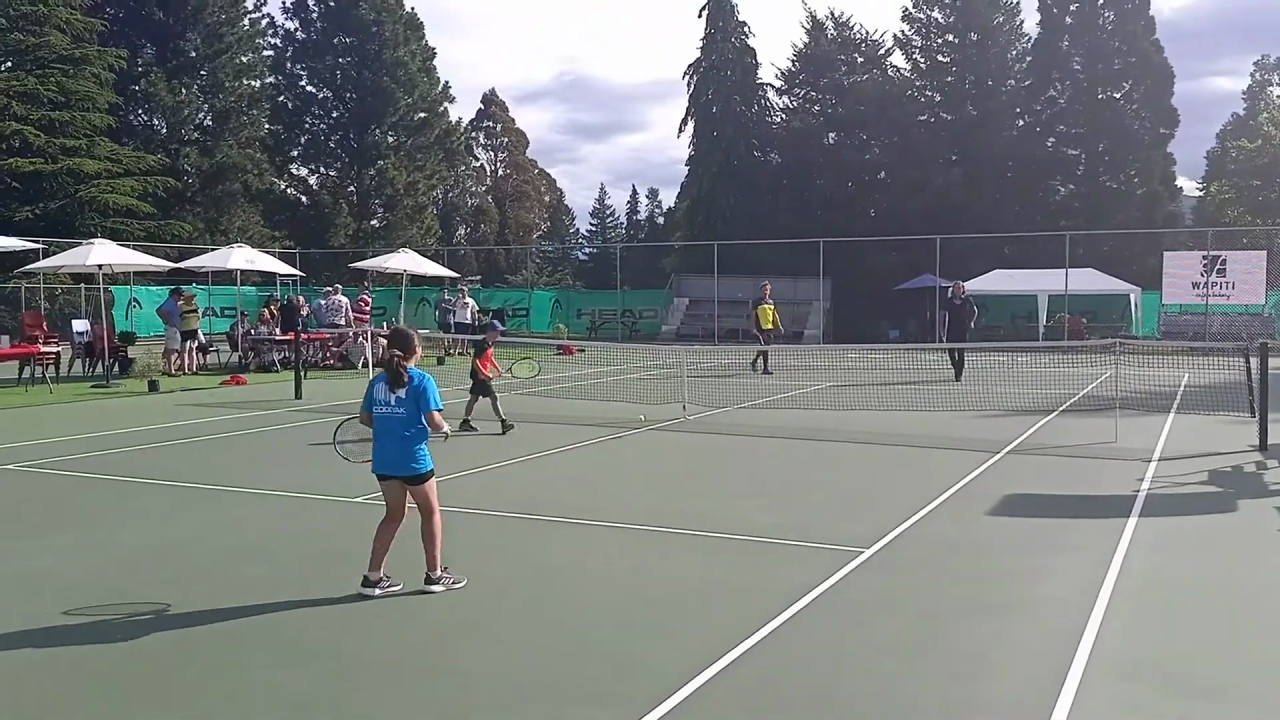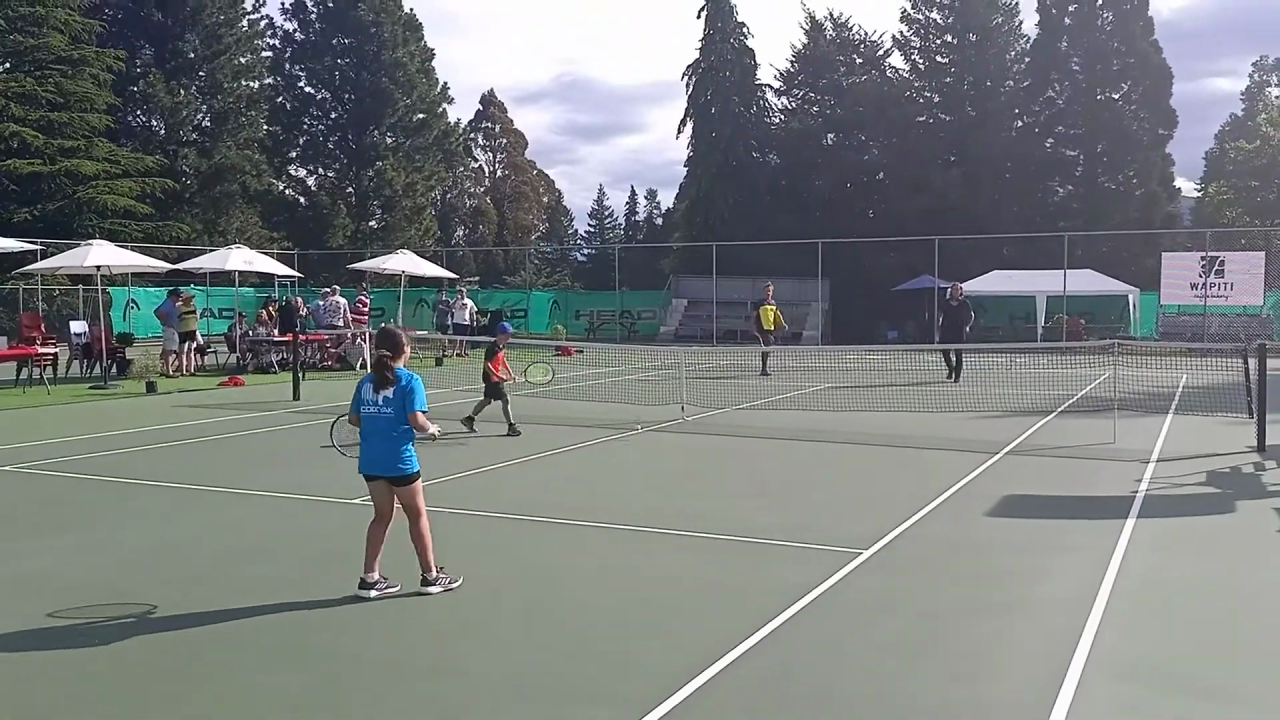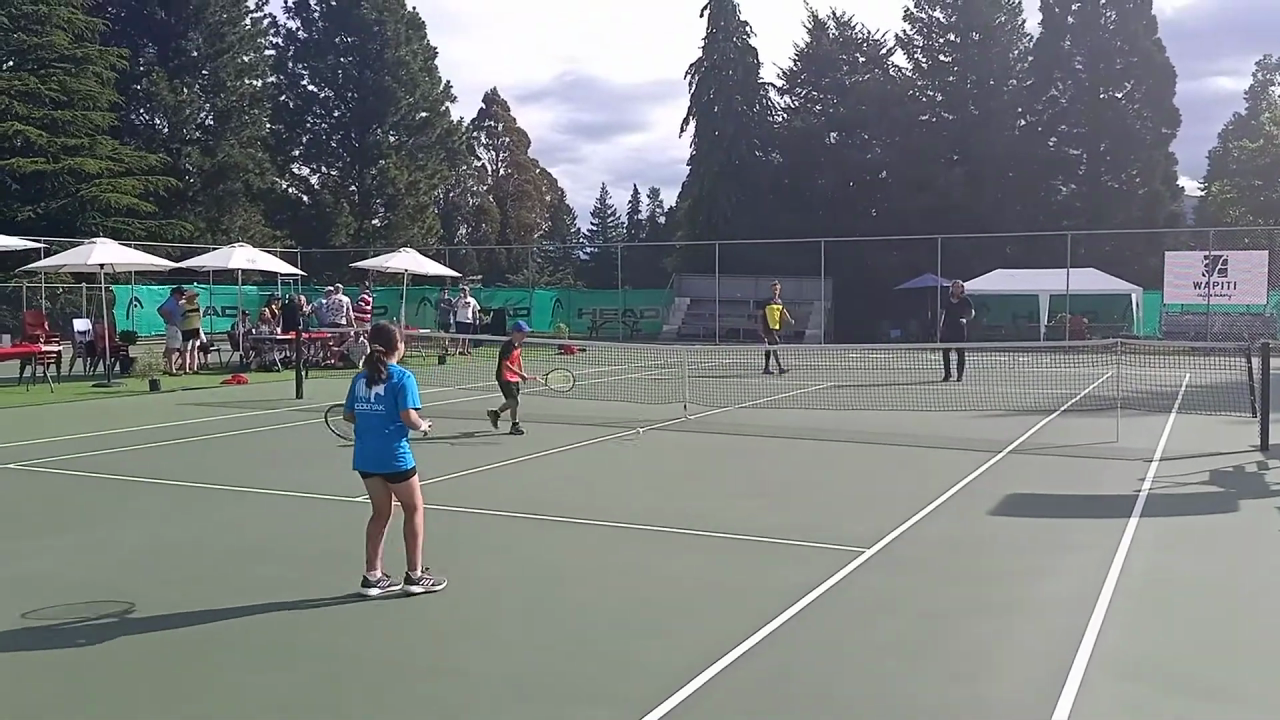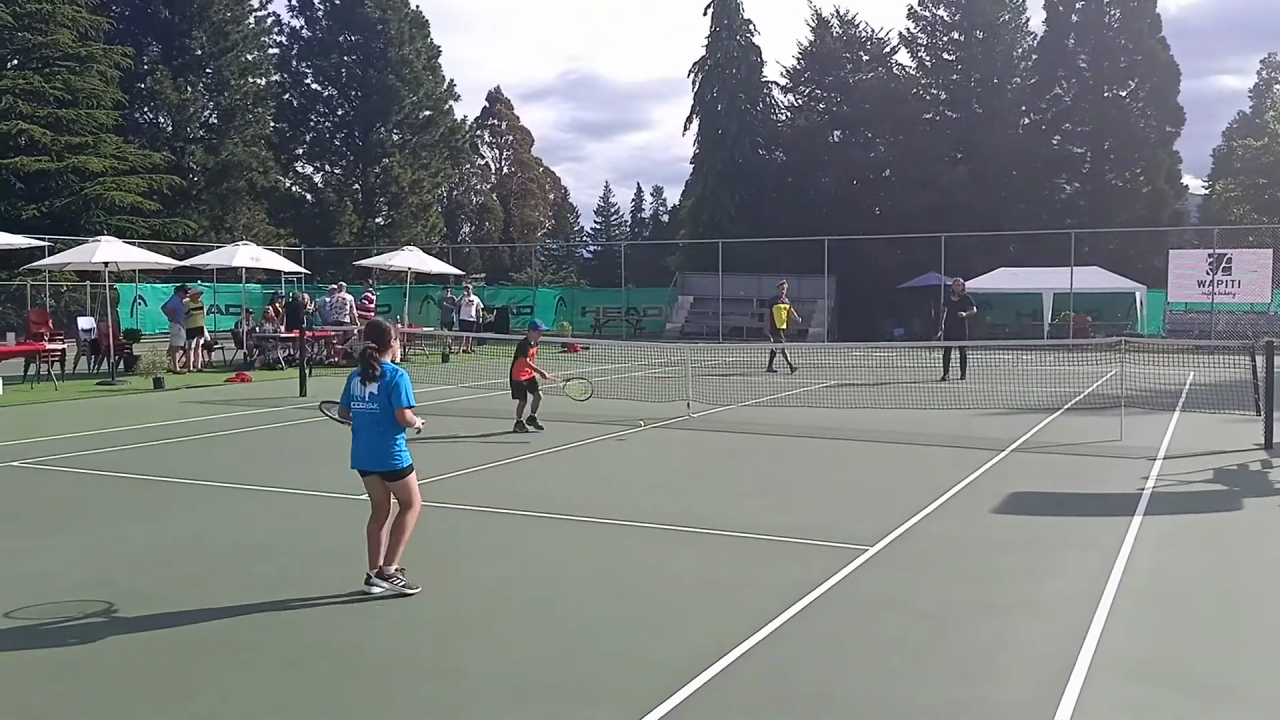
dt=0.1s
person 1, frame 1
left shoulder: (377, 381)
right shoulder: (422, 380)
left elbow: (365, 418)
right elbow: (433, 421)
right wrist: (444, 428)
left hip: (383, 459)
right hip: (413, 458)
left knee: (393, 514)
right knee: (431, 512)
left ankle: (373, 577)
right ankle: (434, 574)
person 1, frame 2
left shoulder: (366, 381)
right shoulder: (410, 381)
left elbow: (353, 418)
right elbow: (417, 421)
right wrist: (431, 429)
left hip: (370, 460)
right hip: (400, 459)
left knee: (383, 515)
right knee: (417, 514)
left ankle: (369, 578)
right ankle: (430, 575)
person 1, frame 3
left shoulder: (360, 377)
right shoulder: (402, 377)
left elbow: (348, 415)
right elbow: (409, 419)
right wrist: (423, 425)
left hip: (365, 457)
right hip: (395, 455)
left knee: (381, 512)
right knee: (414, 510)
left ankle: (372, 576)
right ankle: (415, 575)
person 1, frame 4
left shoulder: (356, 375)
right shoulder: (396, 375)
left elbow: (344, 412)
right elbow: (403, 417)
right wrist: (417, 422)
left hip: (363, 454)
right hip: (391, 454)
left knee: (380, 510)
right knee: (411, 505)
left ankle: (377, 573)
right ankle: (389, 569)
